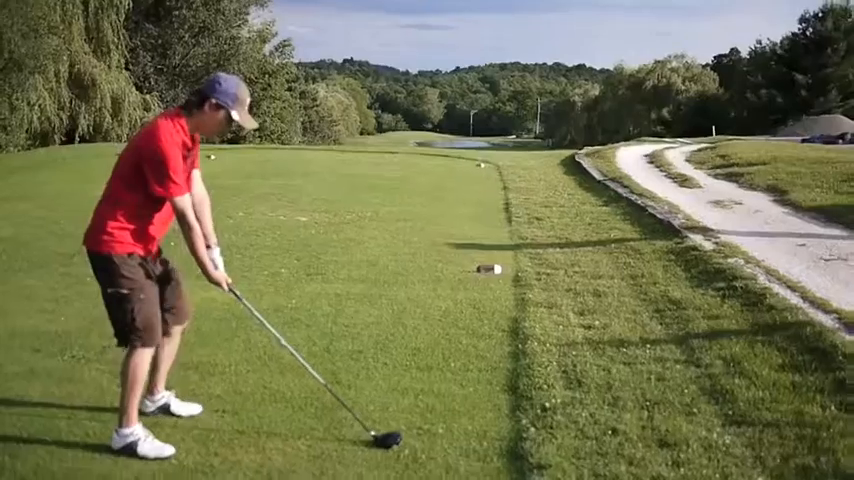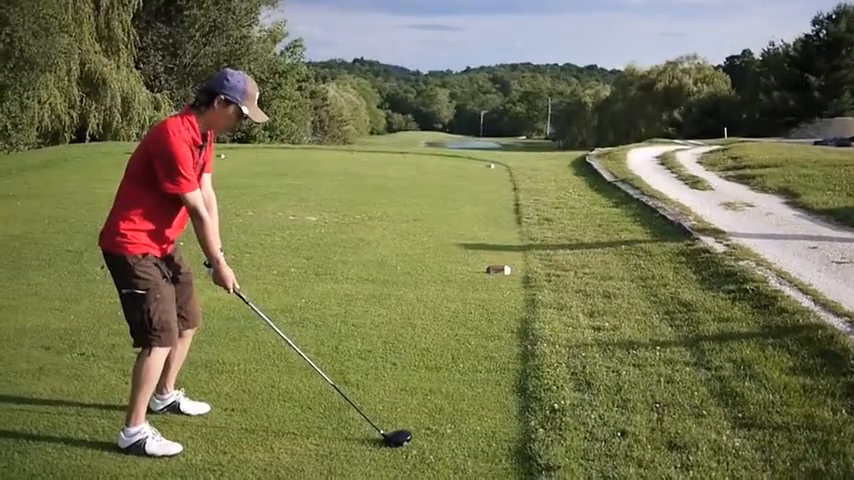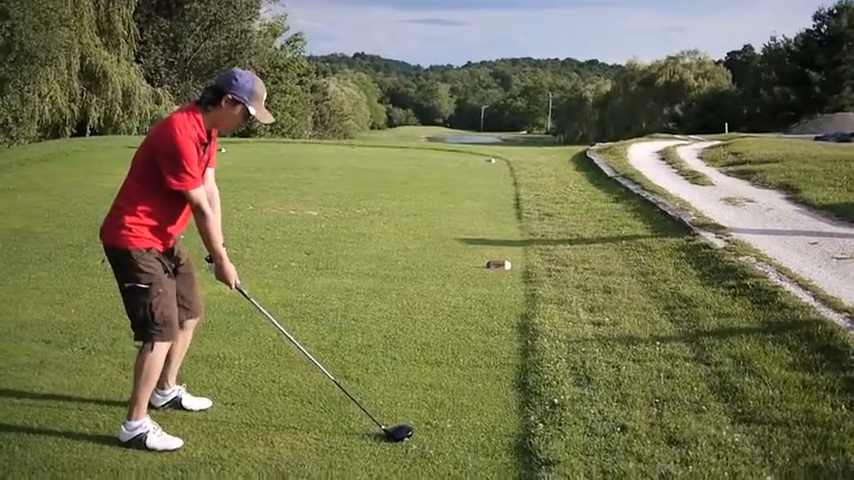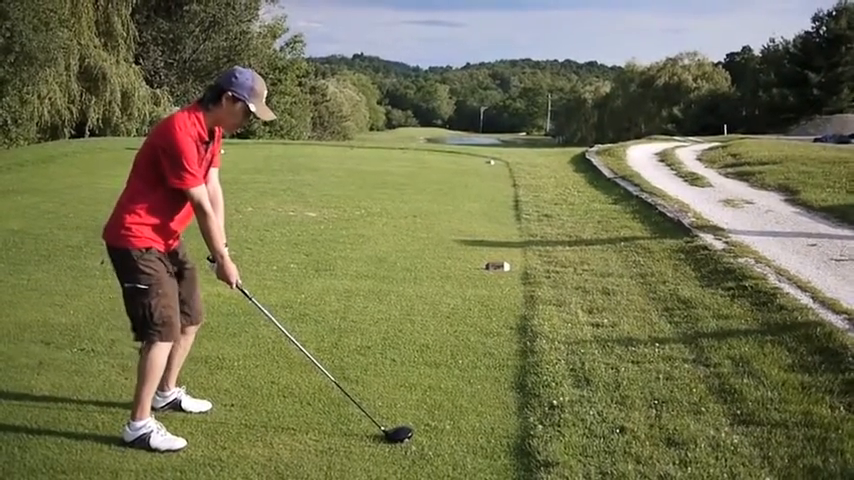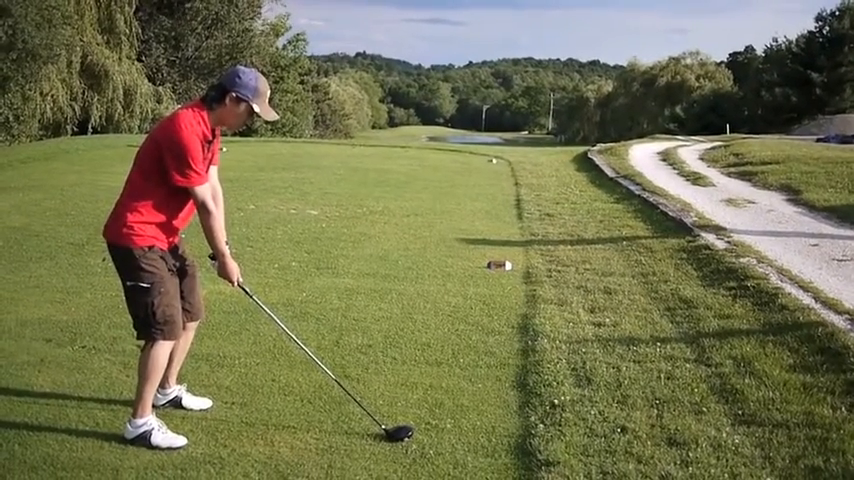
dt=1s
person 1, frame 1
left shoulder: (188, 131)
right shoulder: (166, 139)
left elbow: (197, 191)
right elbow: (185, 215)
left wrist: (214, 248)
right wrist: (208, 268)
left hip: (143, 241)
right hip: (116, 244)
left knee: (175, 316)
right knee: (144, 335)
left ankle: (155, 396)
right ankle: (127, 431)
person 1, frame 2
left shoulder: (203, 133)
right shoulder: (174, 138)
left elbow: (208, 196)
right elbow: (197, 211)
left wrist: (218, 256)
right wrist: (218, 264)
left hip: (160, 242)
right hip: (132, 245)
left knee: (187, 320)
right knee: (159, 335)
left ankle: (165, 395)
right ankle: (134, 430)
person 1, frame 3
left shoulder: (207, 127)
right shoulder: (180, 134)
left elbow: (210, 189)
right elbow: (200, 207)
left wrist: (220, 250)
right wrist: (221, 260)
left hip: (161, 236)
right hip: (133, 238)
left knee: (188, 313)
right knee: (161, 329)
left ankle: (165, 391)
right ankle: (135, 424)
person 1, frame 4
left shoulder: (212, 129)
right shoulder: (180, 132)
left elbow: (214, 190)
right elbow: (201, 205)
left wrist: (223, 251)
right wrist: (221, 259)
left hip: (166, 238)
right hip: (137, 239)
left knee: (190, 317)
right knee: (163, 329)
left ankle: (167, 392)
right ankle: (139, 424)
person 1, frame 5
left shoulder: (210, 126)
right shoulder: (185, 130)
left elbow: (215, 189)
right elbow: (205, 204)
left wrist: (223, 249)
right wrist: (223, 257)
left hip: (165, 236)
right hip: (138, 238)
left knee: (190, 314)
right knee: (165, 328)
left ankle: (167, 389)
right ankle: (140, 422)
